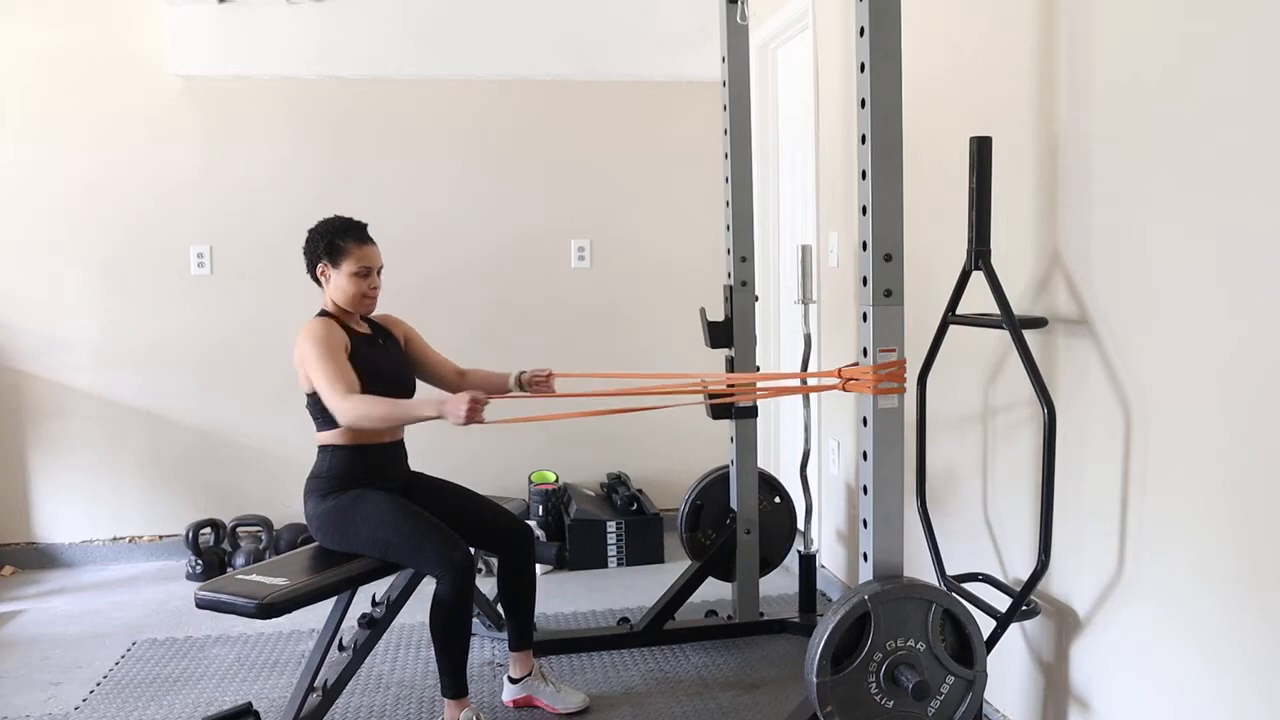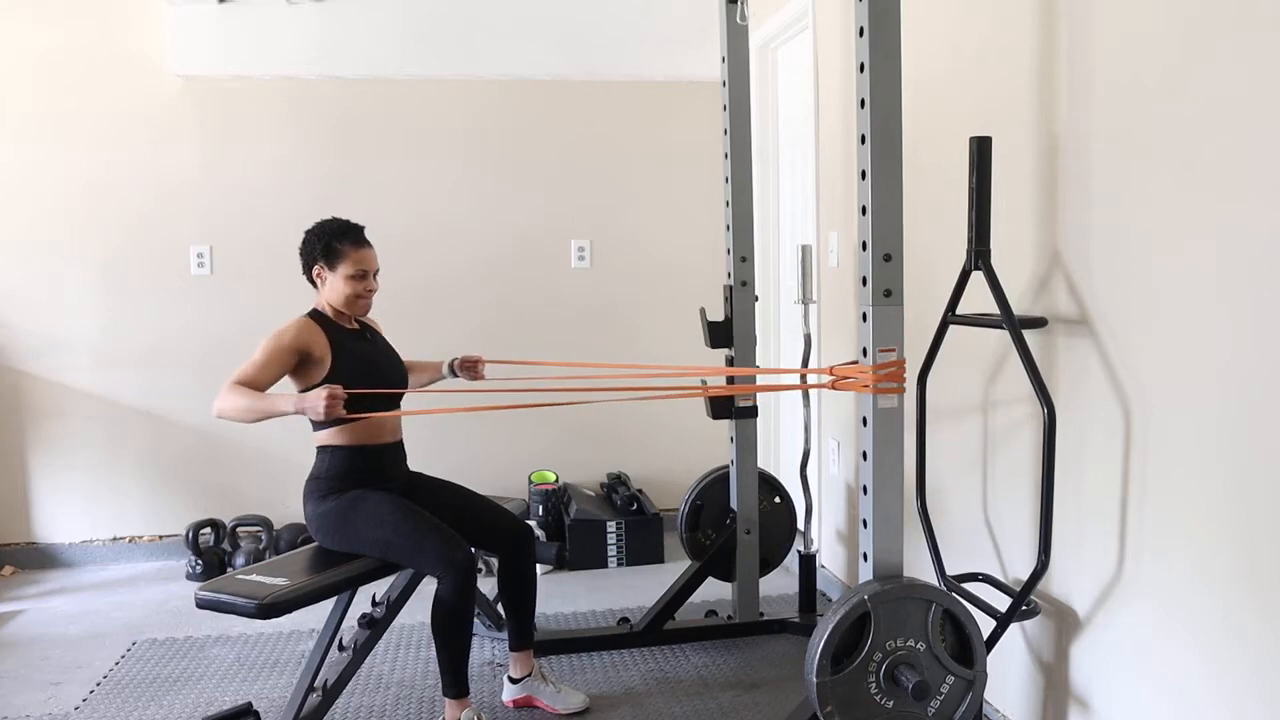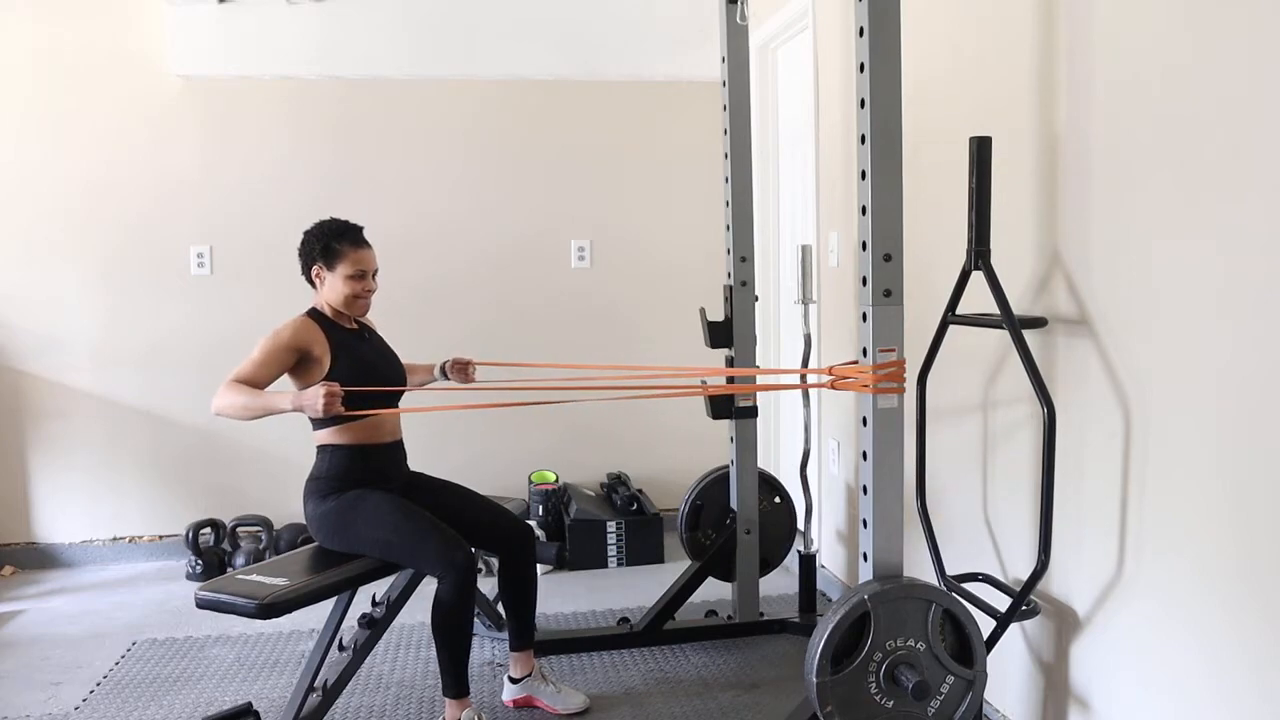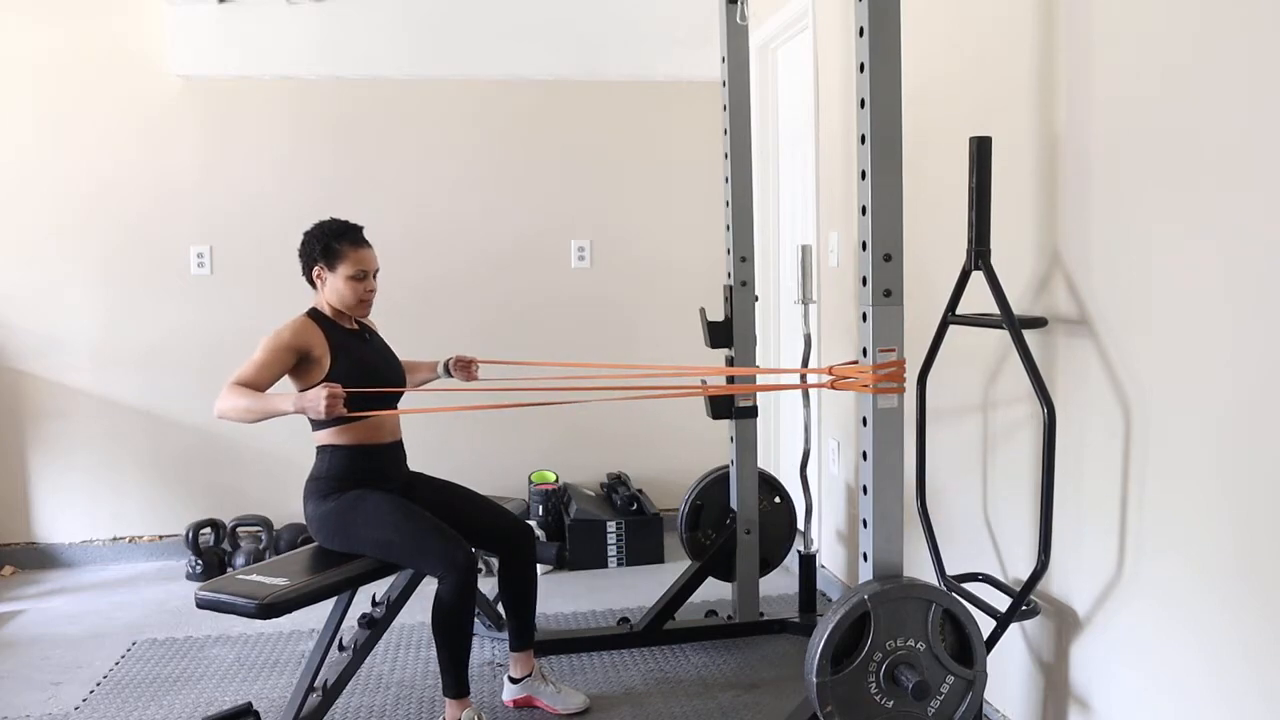
dt=0.4s
person 1, frame 1
left shoulder: (391, 328)
right shoulder: (321, 334)
left elbow: (456, 378)
right elbow: (350, 411)
left wrist: (514, 382)
right wrist: (439, 408)
left hip: (397, 478)
right hip: (342, 494)
left knee: (515, 536)
right knee: (453, 562)
left ankle: (522, 677)
person 1, frame 2
left shoulder: (368, 328)
right shoulder: (302, 335)
right elbow: (227, 401)
left wrist: (451, 369)
right wrist: (300, 403)
left hip: (396, 479)
right hip: (342, 494)
left knee: (515, 536)
right knee: (455, 562)
left ankle: (522, 677)
person 1, frame 3
left shoulder: (364, 328)
right shoulder: (301, 333)
right elbow: (225, 398)
left wrist: (441, 371)
right wrist: (298, 400)
left hip: (396, 479)
right hip: (342, 494)
left knee: (516, 536)
right knee: (456, 561)
left ankle: (523, 677)
person 1, frame 4
left shoulder: (365, 329)
right shoulder: (300, 334)
right elbow: (228, 401)
left wrist: (445, 368)
right wrist: (299, 401)
left hip: (395, 479)
right hip: (342, 494)
left knee: (516, 535)
right knee: (456, 561)
left ankle: (522, 677)
